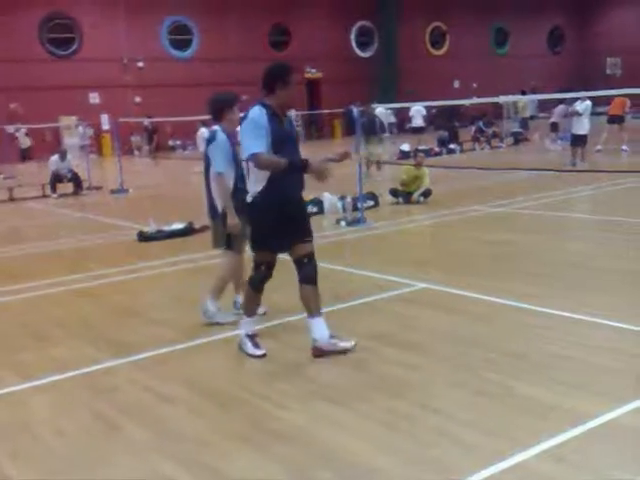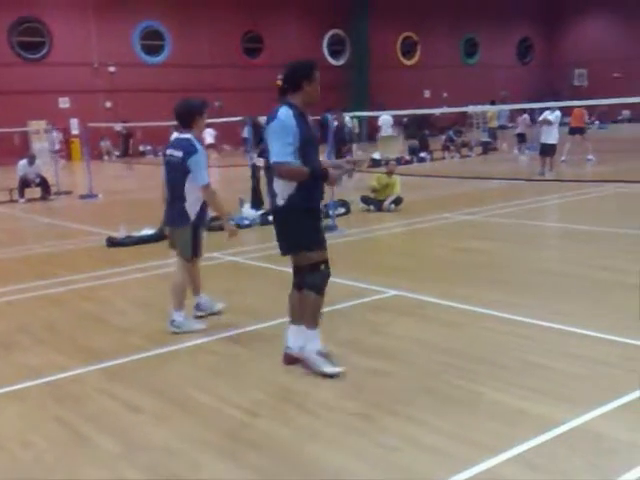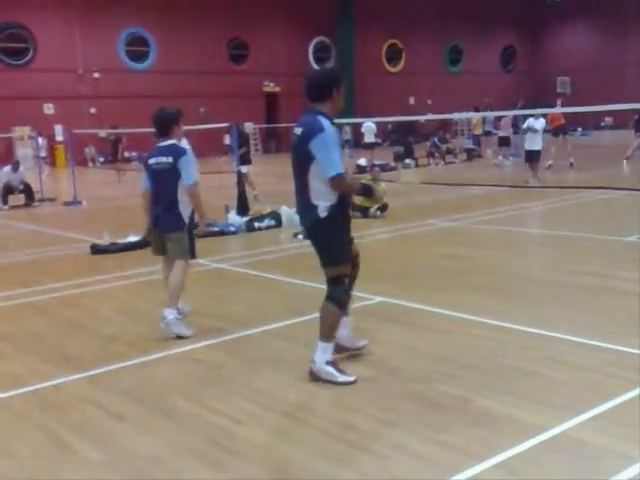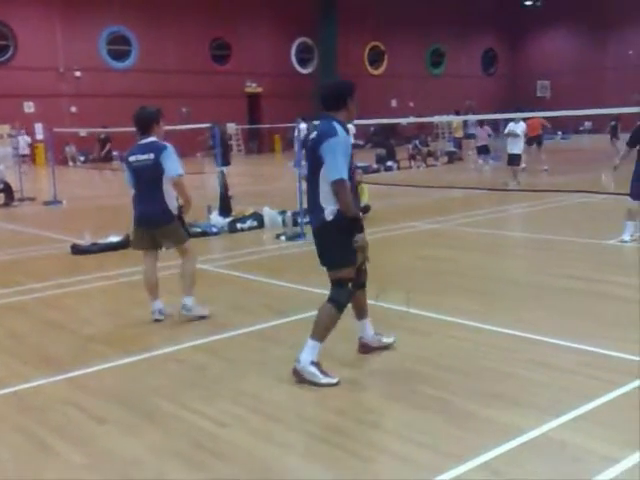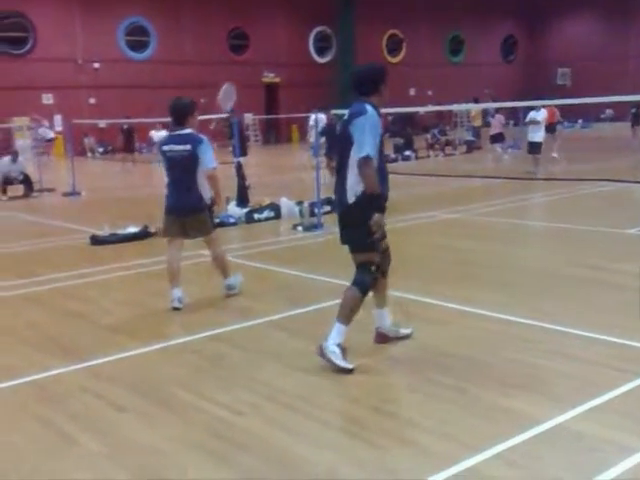
dt=0.4s
person 1, frame 1
left shoulder: (287, 119)
right shoulder: (256, 118)
right elbow: (260, 160)
left wrist: (329, 160)
right wrist: (305, 166)
left hip: (291, 203)
right hip: (264, 206)
left knee: (308, 266)
right knee: (263, 270)
left ankle: (321, 338)
right ankle: (247, 330)
person 1, frame 2
left shoulder: (302, 118)
right shoulder: (283, 118)
right elbow: (282, 168)
left wrist: (327, 169)
right wrist: (322, 175)
left hip: (307, 205)
right hip: (292, 208)
left knee: (305, 275)
right knee: (318, 272)
left ankle: (296, 346)
right ankle: (310, 348)
person 1, frame 3
left shoulder: (306, 124)
right shoulder: (323, 129)
right elbow: (338, 181)
left wrist: (354, 185)
right wrist: (366, 190)
left hip: (321, 213)
right hip: (325, 216)
left knee: (350, 264)
right knee: (340, 284)
left ankle: (342, 337)
right ankle: (321, 362)
person 1, frame 4
left shoulder: (322, 131)
right shoulder: (336, 134)
right elbow: (340, 187)
right wrist: (358, 226)
left hip: (329, 218)
right hip: (334, 221)
left knee: (357, 273)
right knee: (342, 289)
left ankle: (368, 337)
right ankle: (306, 361)
person 1, frame 5
left shoulder: (357, 113)
right shoulder: (367, 114)
right elbow: (365, 164)
right wrist: (376, 207)
left hip: (358, 202)
right hip: (361, 205)
left knee: (381, 260)
right knee: (367, 273)
left ankle: (384, 327)
right ankle: (333, 343)
person 2, frame 1
left shoulder: (226, 138)
right shoulder: (219, 140)
right elbow: (220, 179)
left wrist: (240, 209)
right wrist: (229, 214)
left hip: (235, 207)
right hip: (225, 209)
left knee: (238, 253)
right knee: (233, 255)
left ankle: (240, 300)
right ankle: (211, 306)
person 2, frame 2
left shoulder: (172, 146)
right shoulder: (195, 150)
left elbow: (167, 184)
right elbow: (206, 189)
left wrist: (167, 211)
right wrist: (226, 219)
left hip: (175, 212)
right hip: (188, 215)
left knee: (191, 259)
right knee: (185, 263)
left ankle: (201, 302)
right ankle: (178, 318)
person 2, frame 3
left shoulder: (150, 157)
right shoulder: (182, 153)
left elbow: (146, 193)
right elbow: (192, 189)
left wrist: (150, 220)
right wrist: (202, 216)
left hip: (159, 218)
right hip: (179, 219)
left knee: (169, 262)
right knee: (180, 266)
left ankle: (175, 307)
right ankle: (170, 315)
person 2, frame 4
left shoulder: (130, 155)
right shoulder: (163, 149)
right elbow: (175, 180)
right wrist: (187, 200)
left hip: (142, 214)
right hip: (166, 213)
left knee: (149, 259)
right knee: (187, 253)
left ankle: (157, 306)
right ankle: (188, 302)
person 2, frame 5
left shoulder: (163, 144)
right shoulder: (199, 141)
right elbow: (211, 173)
right wrist: (217, 194)
left hip: (173, 203)
right hip: (197, 202)
left knee: (174, 247)
right knee: (212, 242)
left ankle: (176, 294)
right ankle: (230, 282)
